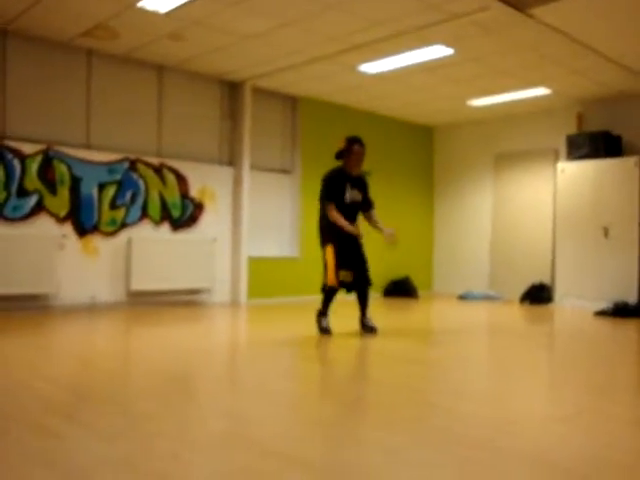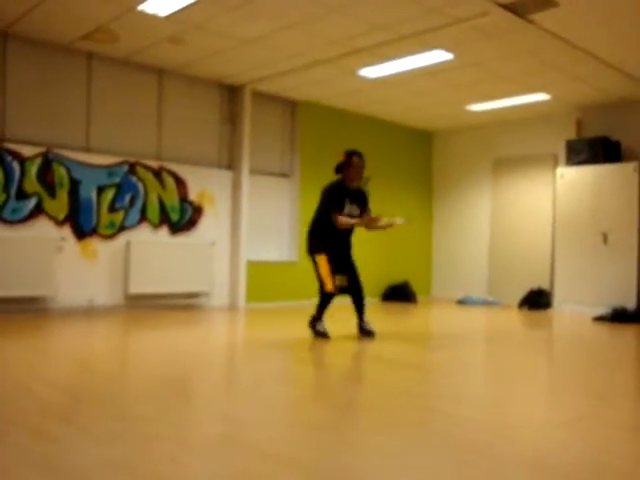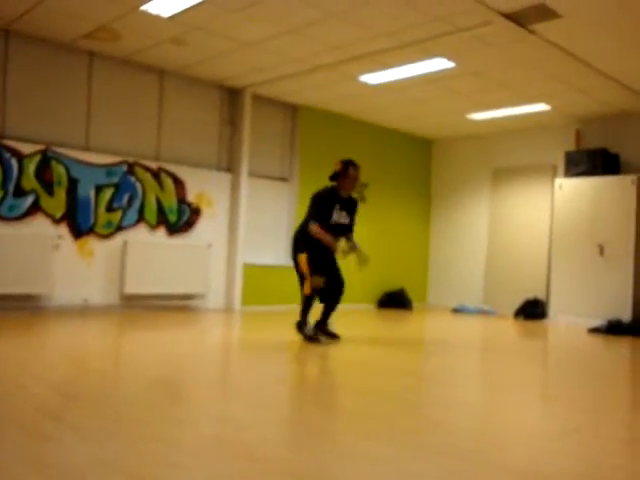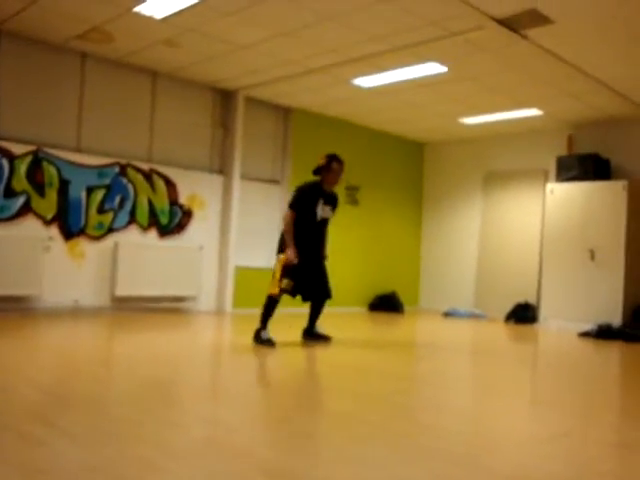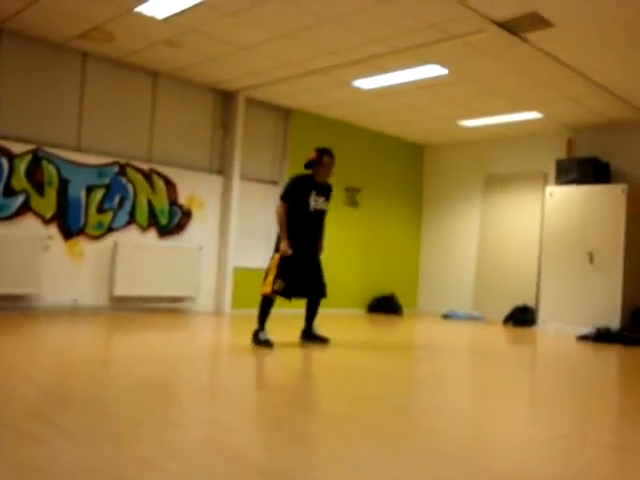
dt=0.2s
person 1, frame 1
left shoulder: (362, 181)
right shoulder: (333, 177)
left elbow: (367, 211)
right elbow: (330, 210)
left wrist: (383, 230)
right wrist: (348, 227)
left hip: (352, 236)
right hip: (333, 234)
left knee: (362, 277)
right knee: (338, 276)
left ankle: (365, 318)
right ankle: (323, 314)
person 1, frame 2
left shoulder: (360, 195)
right shoulder: (333, 190)
left elbow: (366, 221)
right elbow: (337, 220)
left wrist: (389, 223)
right wrist: (360, 222)
left hip: (341, 245)
right hip: (321, 243)
left knee: (354, 283)
right knee: (333, 283)
left ankle: (362, 322)
right ankle: (317, 320)
person 1, frame 3
left shoulder: (352, 204)
right shoulder: (322, 197)
left elbow: (346, 232)
right elbow: (313, 227)
left wrist: (354, 247)
right wrist: (333, 243)
left hip: (325, 251)
right hip: (305, 246)
left knee: (337, 286)
right knee: (316, 282)
left ankle: (321, 324)
right ankle: (303, 323)
person 1, frame 4
left shoulder: (333, 198)
right shoulder: (306, 190)
right elbow: (289, 216)
left wrist: (322, 251)
right wrist: (290, 248)
left hip: (312, 251)
right hip: (293, 247)
left knee: (322, 290)
right knee: (281, 286)
left ankle: (310, 329)
right ankle: (262, 330)
person 1, frame 5
left shoulder: (327, 189)
right shoulder: (298, 182)
right elbow: (281, 209)
left wrist: (320, 242)
right wrist: (283, 239)
left hip: (310, 247)
right hip: (290, 244)
left knee: (317, 289)
right knee: (274, 286)
left ankle: (308, 331)
right ankle: (260, 331)
